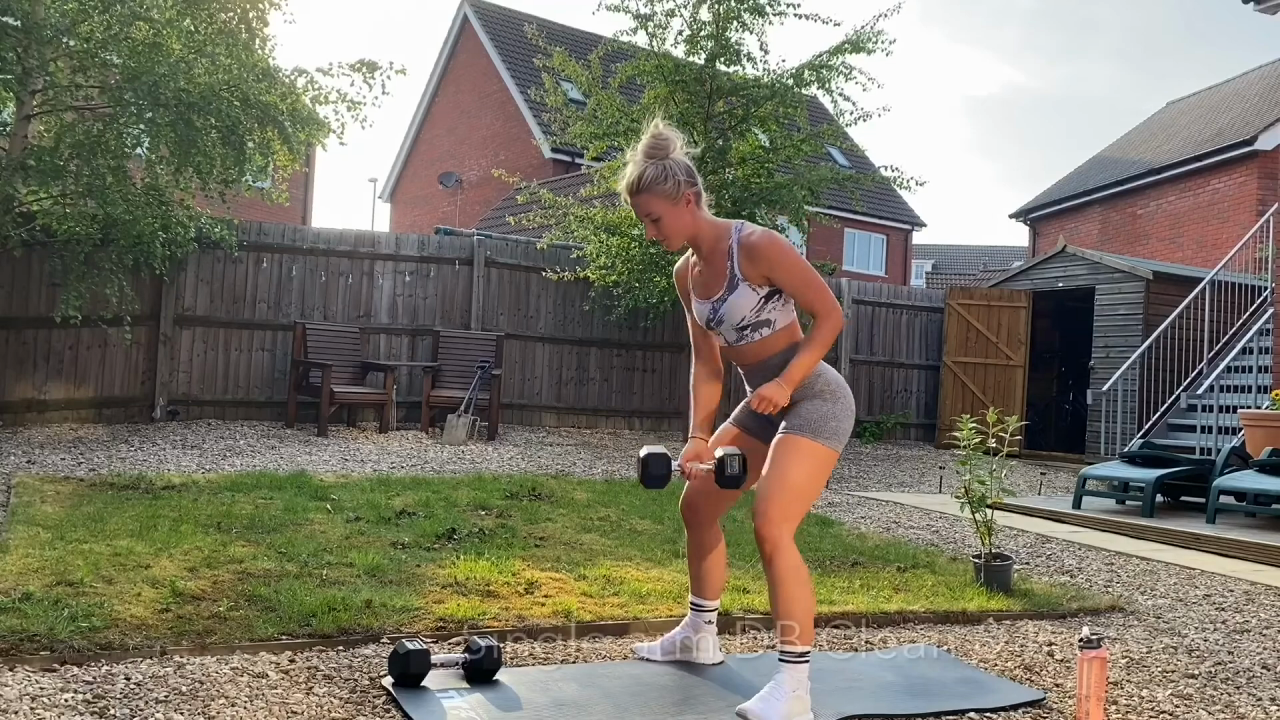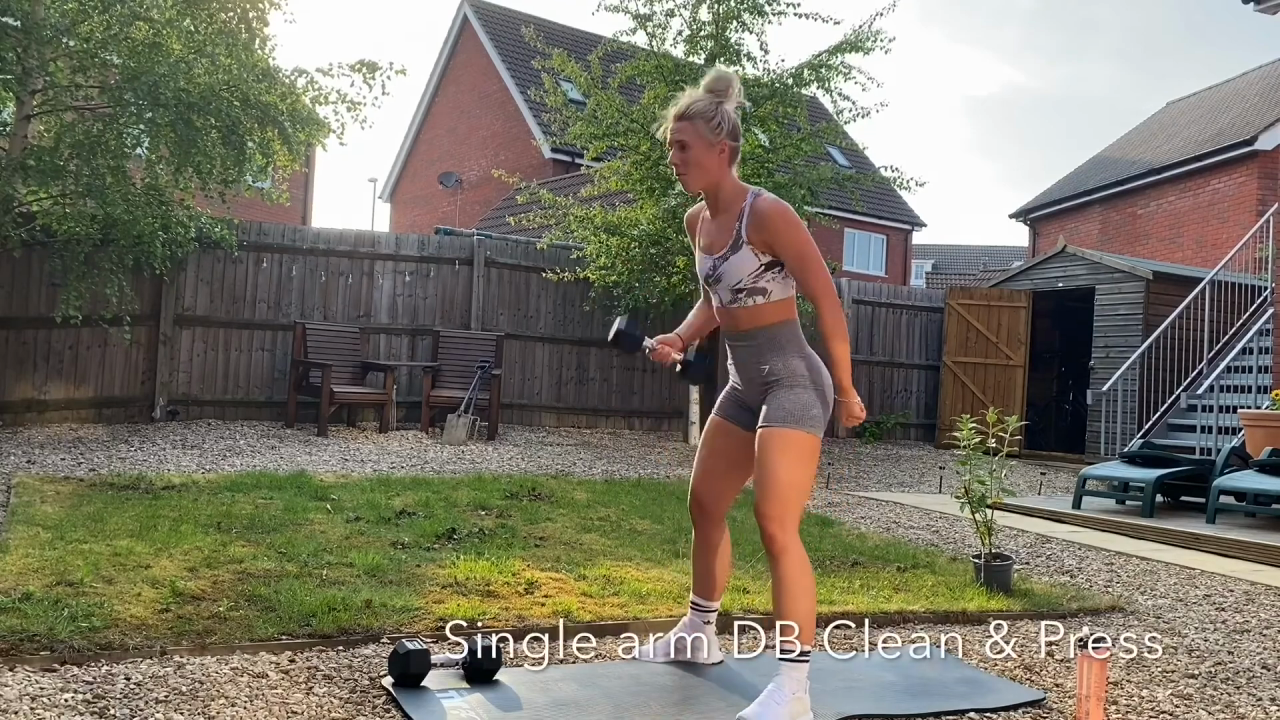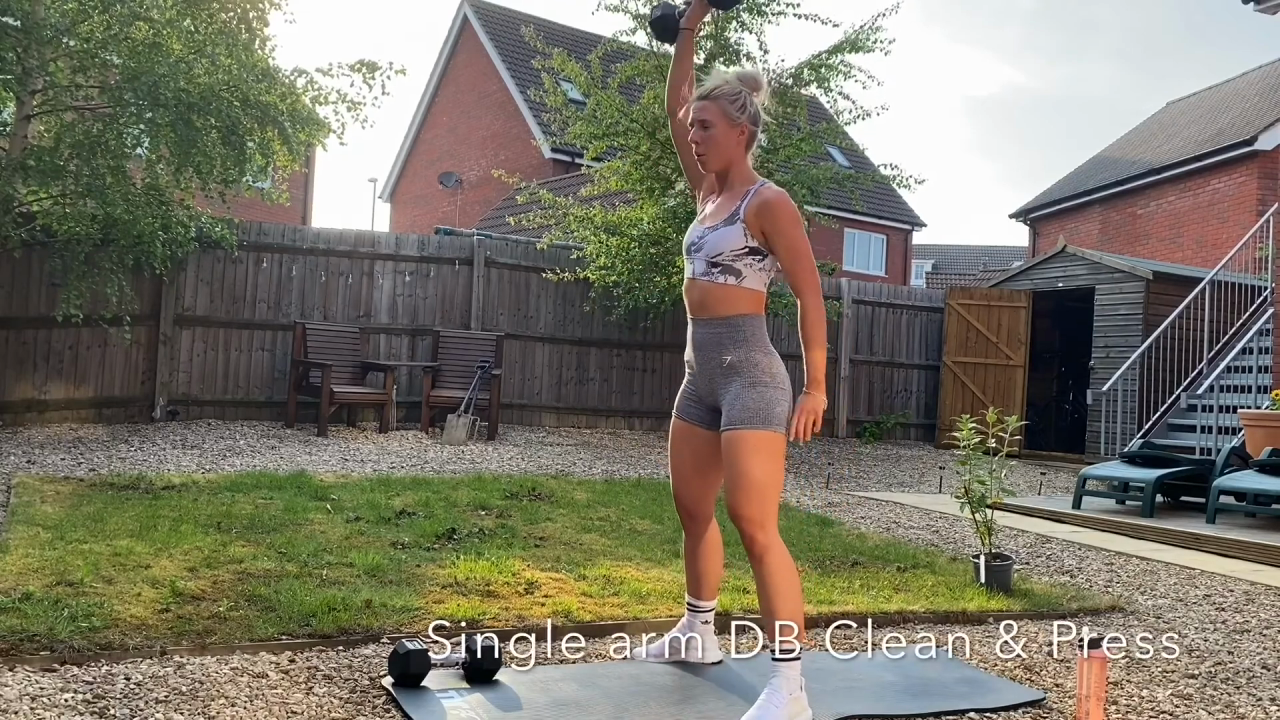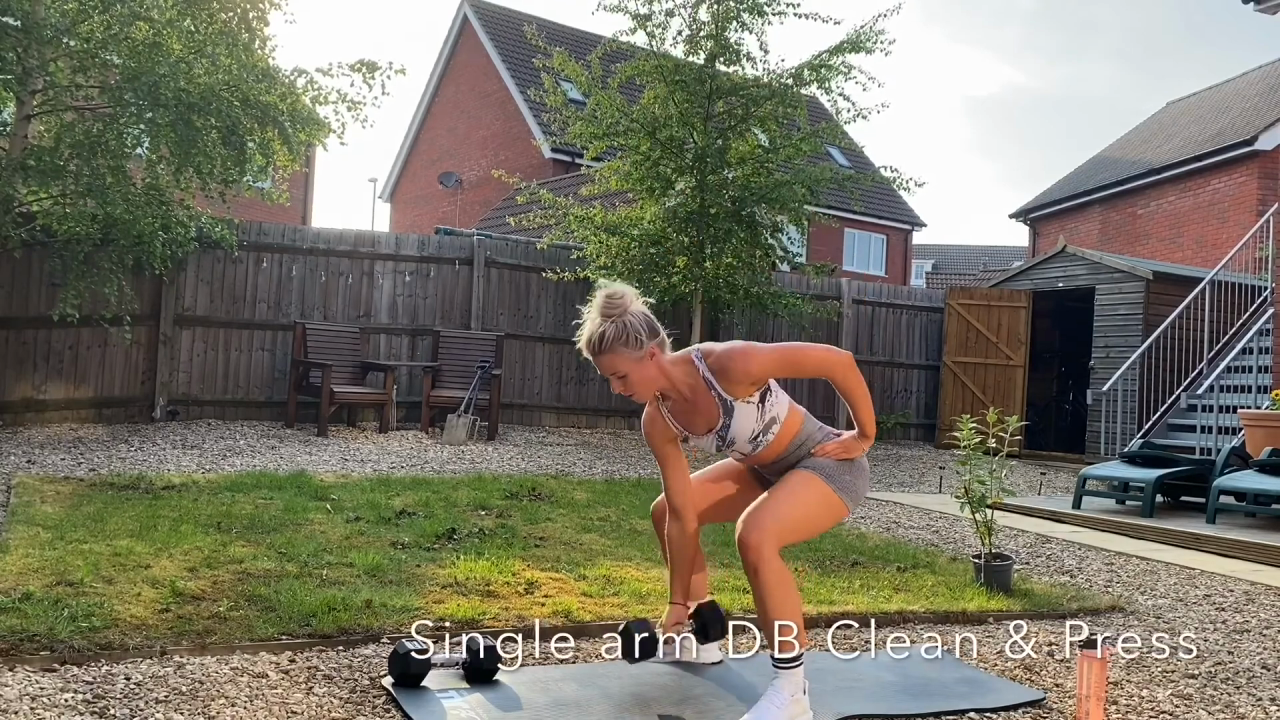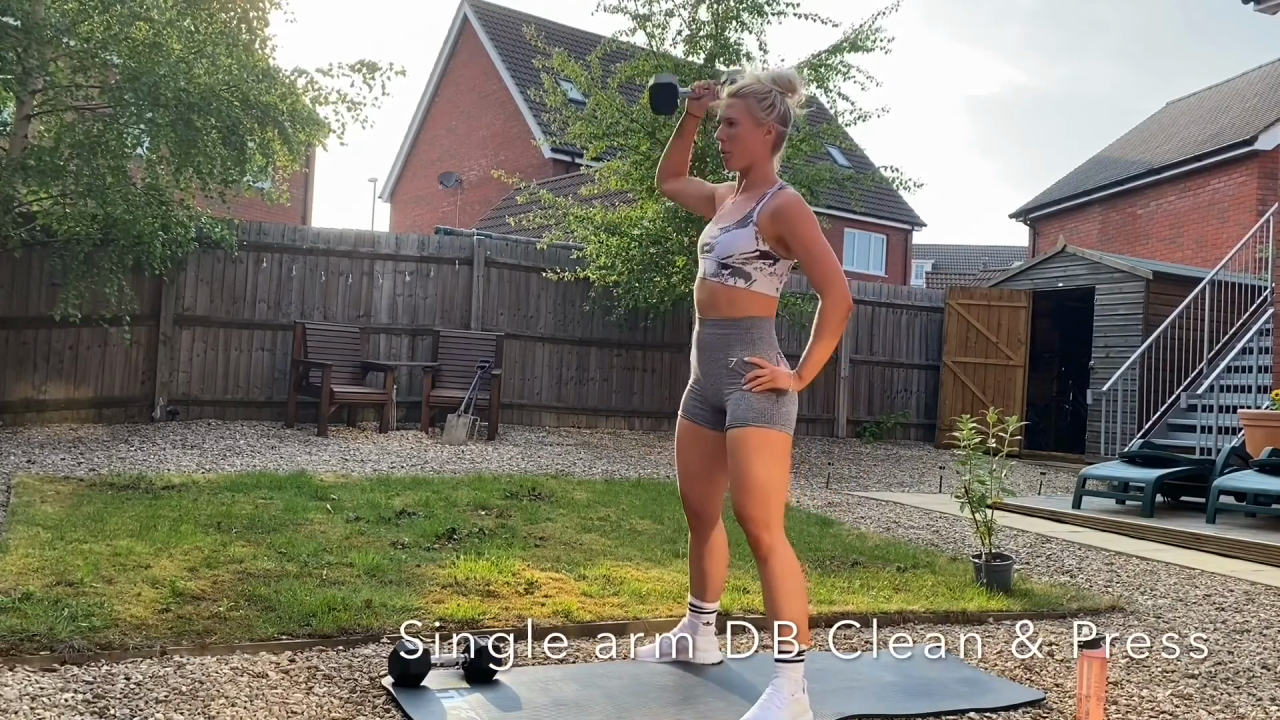
dt=1s
person 1, frame 1
left shoulder: (757, 244)
right shoulder: (687, 273)
left elbow: (831, 315)
right elbow: (707, 362)
left wrist: (787, 381)
right wrist: (700, 437)
left hip: (813, 398)
right hip: (761, 404)
left knee: (771, 528)
right knee: (697, 504)
right ankle: (699, 635)
person 1, frame 2
left shoulder: (767, 212)
right shoulder: (697, 220)
left elbow: (826, 299)
left wrist: (845, 387)
right wrist: (677, 339)
left hip: (792, 379)
right hip: (743, 384)
left knee: (776, 528)
right knee: (705, 507)
right ankle: (700, 633)
person 1, frame 3
left shoulder: (768, 202)
right shoulder: (710, 190)
left elbow: (811, 297)
right elbow: (675, 110)
left wrist: (816, 387)
left hip: (749, 373)
right hip: (700, 373)
left knee: (755, 526)
right knee: (692, 509)
right ankle: (698, 633)
person 1, frame 4
left shoulder: (727, 363)
right shoulder: (658, 419)
left elbow: (840, 360)
right elbow: (681, 512)
left wrist: (865, 438)
right wrist: (678, 604)
left hip: (830, 465)
right hip: (769, 469)
left knee: (755, 536)
right knee: (665, 515)
right ankle: (700, 638)
person 1, frame 5
left shoulder: (784, 206)
right shoulder: (727, 196)
left elbow: (838, 298)
right elbow: (668, 181)
left wrist: (801, 376)
right wrist: (688, 113)
left hip: (751, 378)
right hip: (706, 373)
left knee: (761, 528)
right knee: (699, 513)
right ankle: (699, 635)
